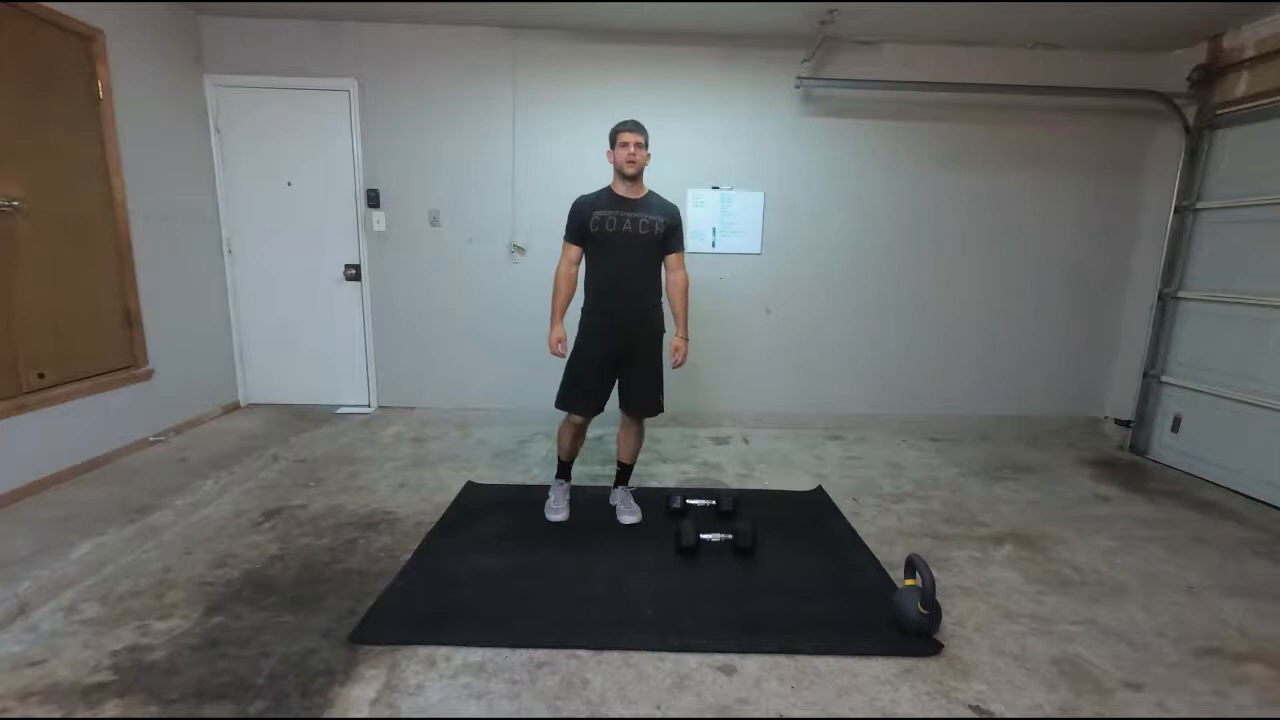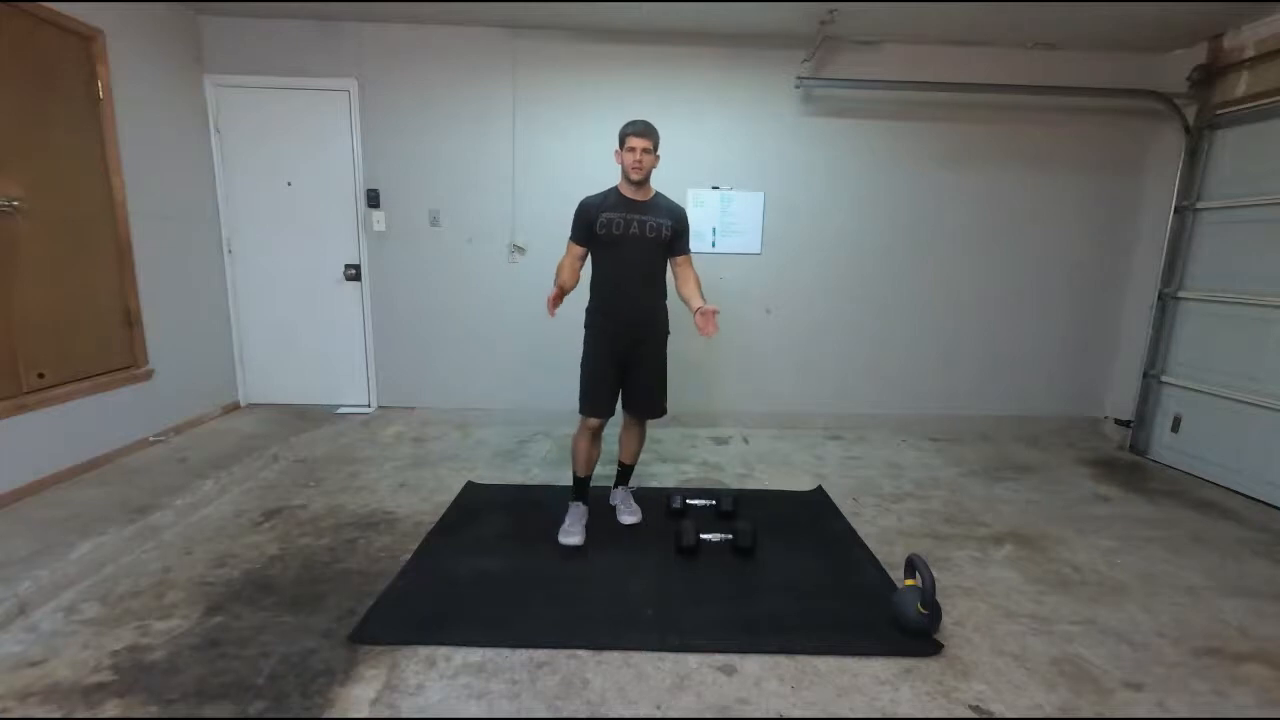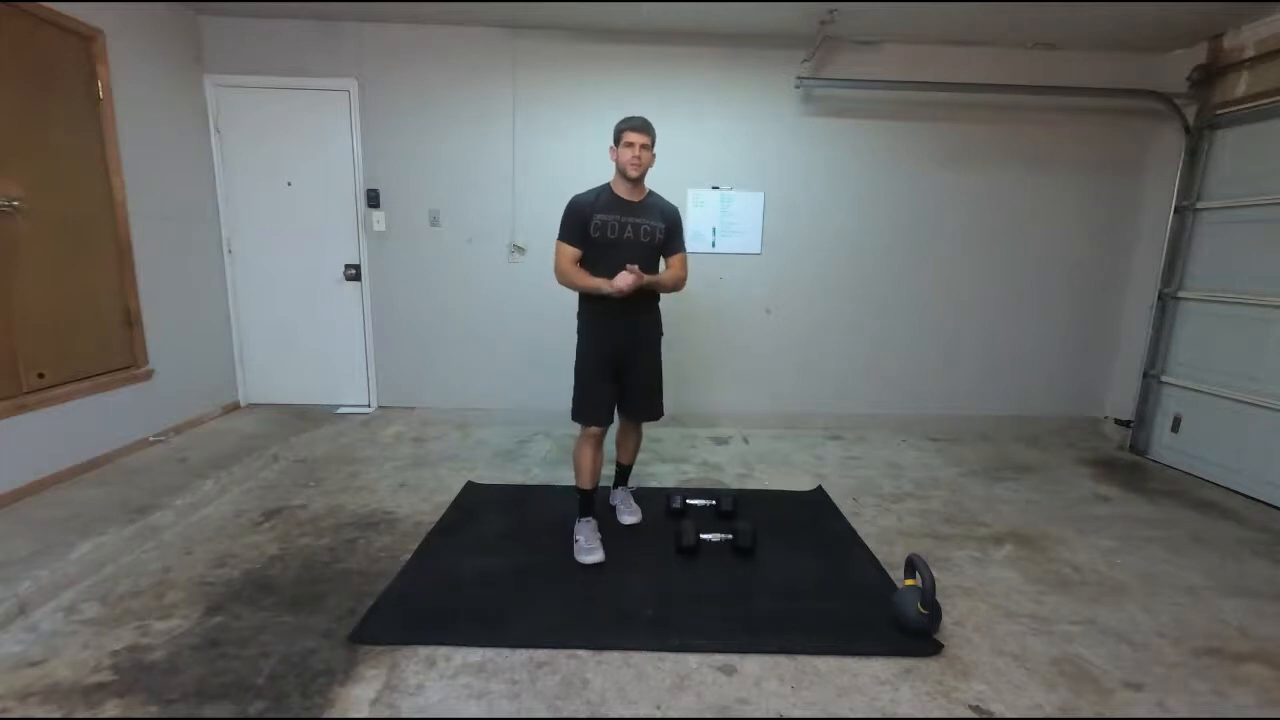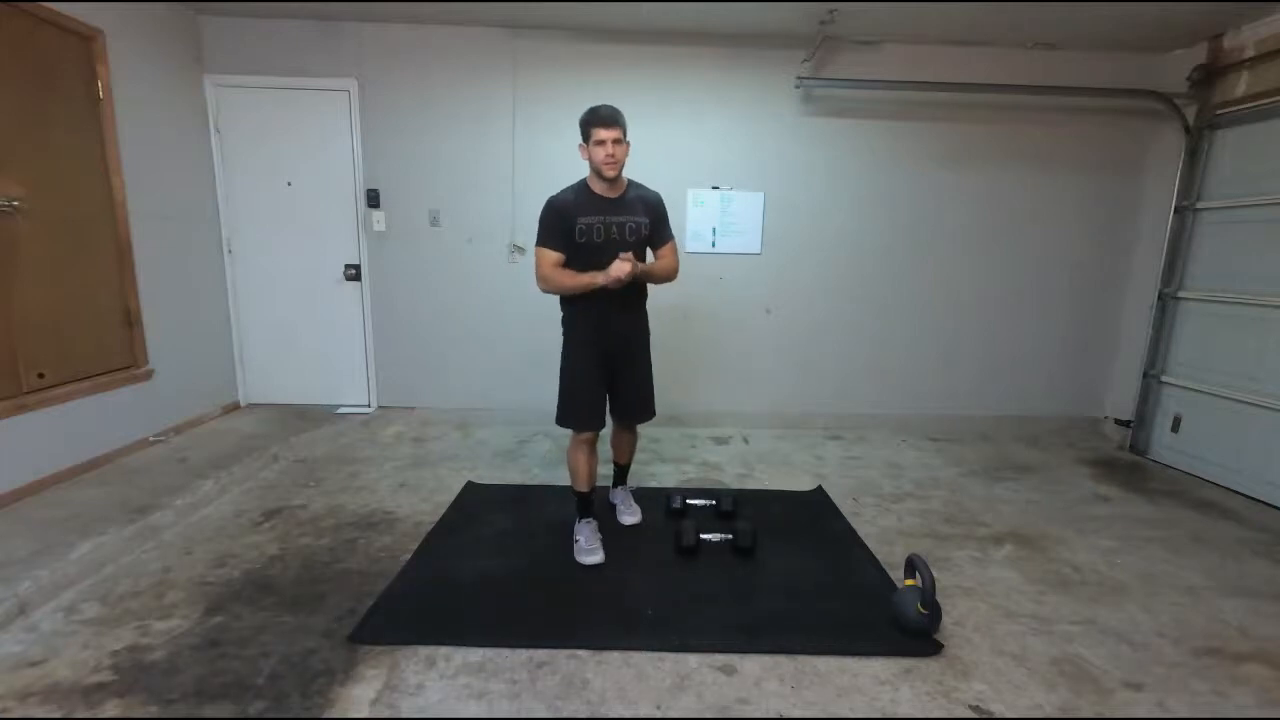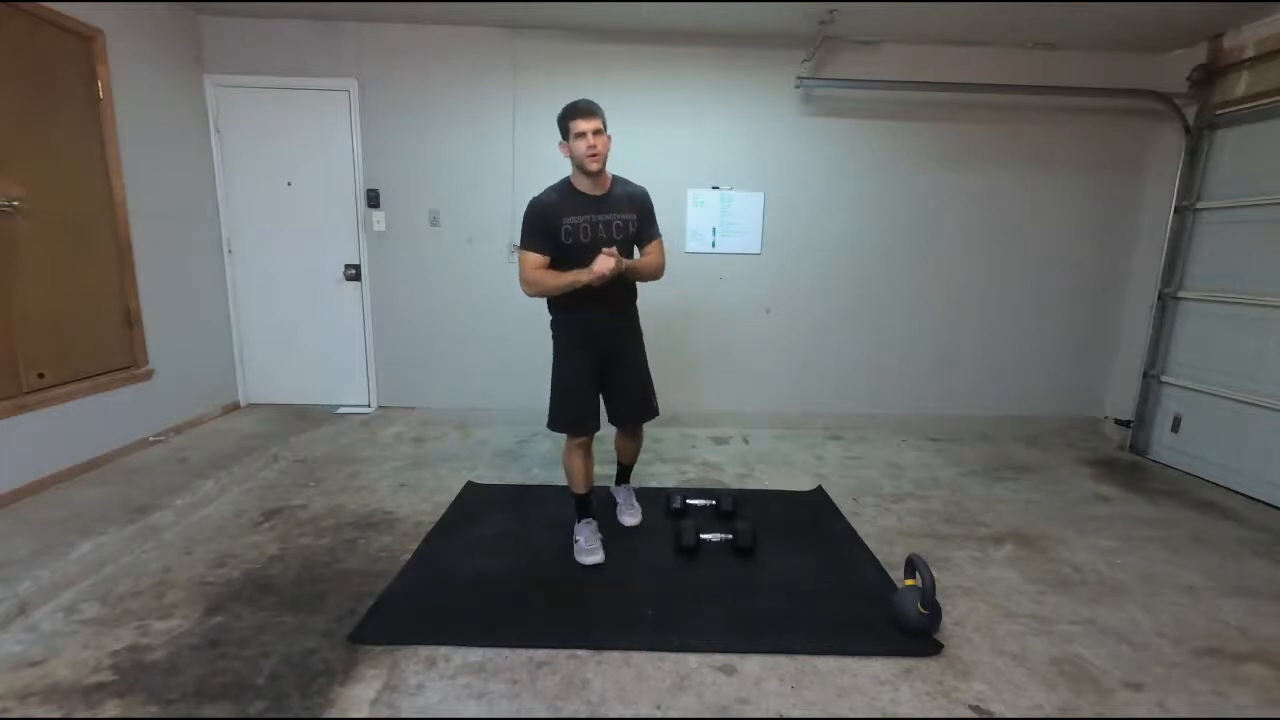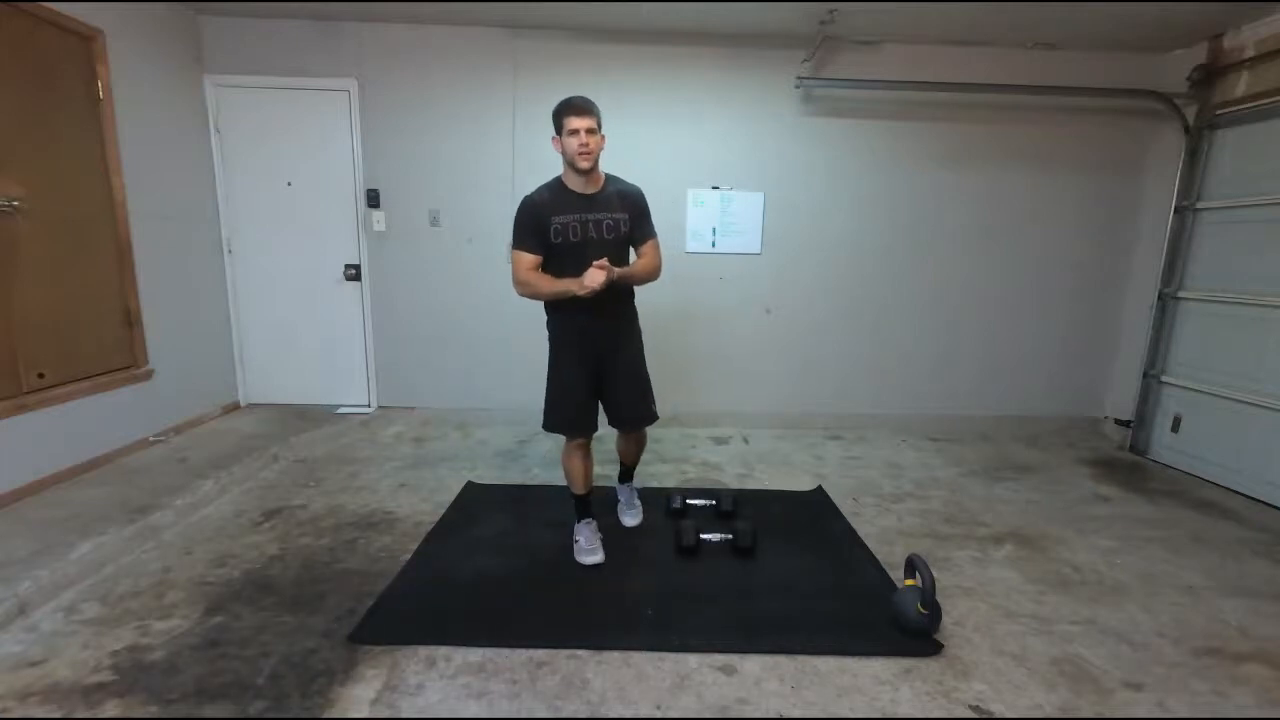
dt=0.4s
person 1, frame 1
left shoulder: (666, 212)
right shoulder: (586, 206)
left elbow: (676, 274)
right elbow: (568, 266)
left wrist: (681, 330)
right wrist: (556, 321)
left hip: (645, 331)
right hip: (597, 328)
left knee: (635, 414)
right knee: (578, 414)
left ankle: (621, 488)
right ankle: (561, 482)
person 1, frame 2
left shoulder: (672, 213)
right shoulder: (592, 206)
left elbow: (683, 269)
right elbow: (571, 261)
left wrist: (697, 304)
right wrist: (561, 285)
left hip: (650, 332)
right hip: (603, 329)
left knee: (638, 415)
right knee: (592, 419)
left ankle: (621, 489)
right ankle: (578, 503)
person 1, frame 3
left shoulder: (666, 212)
right shoulder: (584, 205)
left elbow: (678, 275)
right elbow: (564, 269)
left wrist: (644, 281)
right wrist: (609, 285)
left hip: (644, 332)
right hip: (597, 332)
left knee: (633, 418)
right knee: (593, 427)
left ankle: (621, 489)
right ankle: (585, 518)
person 1, frame 4
left shoulder: (649, 202)
right shoulder: (562, 206)
left elbow: (670, 265)
right elbow: (546, 277)
left wrist: (637, 268)
right wrist: (604, 276)
left hip: (632, 332)
right hip: (584, 335)
left knee: (628, 419)
right knee: (585, 431)
left ankle: (621, 488)
right ankle: (585, 520)
person 1, frame 5
left shoulder: (635, 197)
right shoulder: (546, 206)
left elbow: (657, 263)
right elbow: (530, 280)
left wrist: (622, 265)
right wrist: (588, 273)
left hip: (624, 332)
right hip: (574, 338)
left knee: (631, 422)
right knee: (579, 435)
left ankle: (623, 486)
right ankle: (584, 520)
person 1, frame 6
left shoulder: (629, 196)
right shoulder: (537, 206)
left elbow: (652, 265)
right elbow: (523, 280)
left wrist: (613, 274)
right wrist: (577, 284)
left hip: (622, 335)
right hip: (570, 340)
left knee: (635, 426)
right knee: (577, 436)
left ankle: (626, 485)
right ankle: (584, 521)
